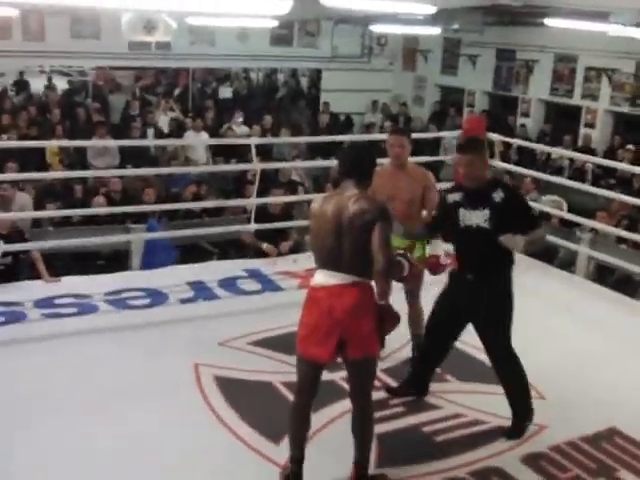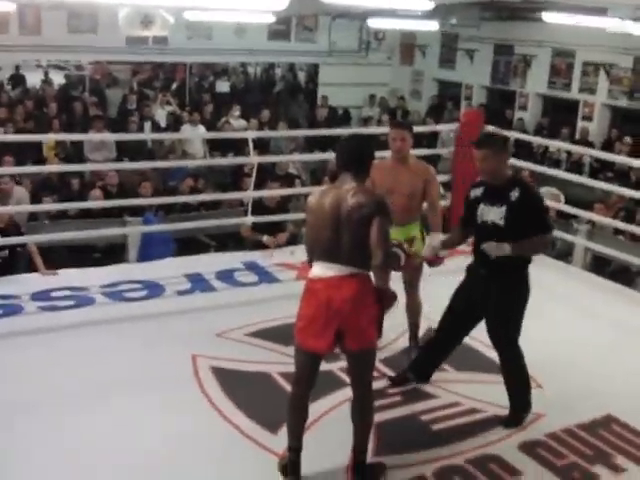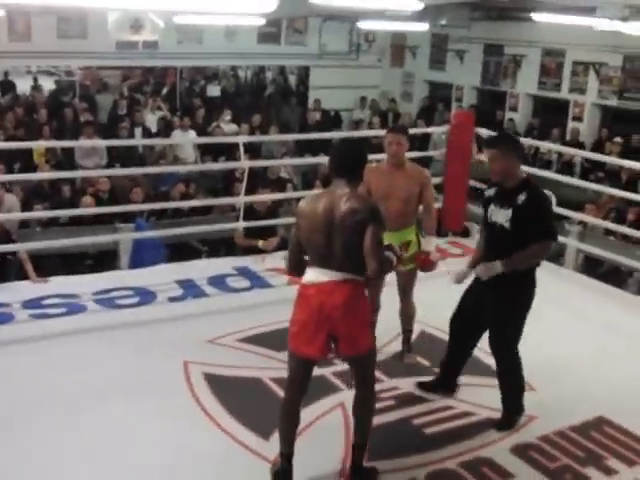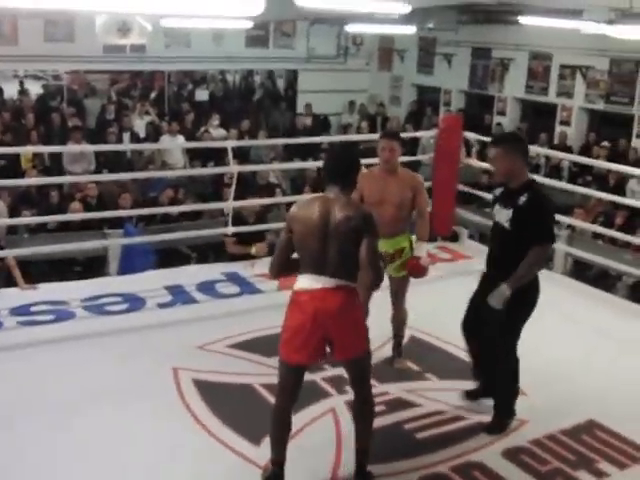
dt=0.1s
person 1, frame 1
left shoulder: (318, 206)
right shoulder: (374, 208)
right elbow: (383, 265)
right wrist: (405, 266)
left hip: (320, 297)
right hip: (356, 300)
left knee: (304, 392)
right knee: (361, 398)
person 1, frame 2
left shoulder: (314, 199)
right shoulder: (372, 202)
right elbow: (381, 260)
right wrist: (400, 256)
left hip: (318, 290)
right hip: (355, 292)
left knee: (302, 382)
right knee: (361, 385)
person 1, frame 3
left shoulder: (306, 205)
right shoulder: (365, 208)
left elbow: (293, 266)
right elbow: (374, 268)
right wrist: (391, 258)
left hip: (311, 295)
right hip: (348, 298)
left knee: (295, 388)
right knee: (365, 384)
person 1, frame 4
left shoulder: (298, 212)
right shoulder: (361, 216)
left elbow: (276, 269)
right elbow: (372, 280)
right wrist: (376, 265)
left hip: (304, 304)
right hip: (343, 305)
left knee: (286, 395)
right knee: (362, 389)
person 2, frame 1
left shoulder: (506, 196)
right shoulder: (453, 196)
left elbow: (536, 231)
right elbow: (435, 230)
left wrist: (522, 240)
left hip: (494, 287)
right hip: (462, 280)
left knee: (499, 349)
right knee: (435, 333)
left ankle: (522, 411)
right ankle: (416, 383)
person 2, frame 2
left shoulder: (525, 196)
right shoulder: (477, 191)
left elbow: (544, 238)
right elbow: (464, 230)
left wrist: (509, 248)
right wrist: (440, 245)
left hip: (510, 283)
right hip: (479, 275)
left knee: (505, 343)
right knee: (450, 326)
left ankle: (521, 403)
right ankle: (418, 372)
person 2, frame 3
left shoulder: (535, 200)
right shoulder: (492, 191)
left elbow: (544, 248)
left wrist: (500, 266)
right wrist: (471, 266)
left hip: (515, 286)
right hip: (487, 279)
left knee: (503, 346)
right knee: (460, 326)
left ankle: (513, 406)
right ankle: (446, 380)
person 2, frame 4
left shoulder: (537, 202)
right shoulder: (502, 192)
left elbow: (541, 253)
left wrist: (507, 287)
left hip: (518, 290)
right hip: (493, 280)
left knee: (502, 346)
right knee: (473, 329)
left ankle: (504, 410)
right ankle: (489, 383)
person 3, frame 1
left shoulder: (424, 177)
right shoulder: (376, 176)
left elbow: (433, 212)
left hip: (413, 243)
left knee: (413, 298)
left ankle: (418, 345)
person 3, frame 2
left shoulder: (425, 171)
right shoulder: (376, 169)
left elbow: (434, 207)
left wrist: (436, 238)
left hip: (411, 234)
left knee: (412, 292)
right knee: (379, 289)
left ankle: (414, 338)
person 3, frame 3
left shoulder: (421, 175)
right shoulder: (371, 173)
left elbow: (429, 210)
left wrist: (430, 243)
left hip: (407, 239)
left knee: (406, 297)
right knee: (372, 293)
left ankle: (407, 343)
person 3, frame 4
left shoulder: (414, 181)
right shoulder: (364, 179)
left elbow: (422, 216)
left wrist: (421, 249)
left hip: (399, 246)
left knee: (398, 303)
left ankle: (397, 348)
